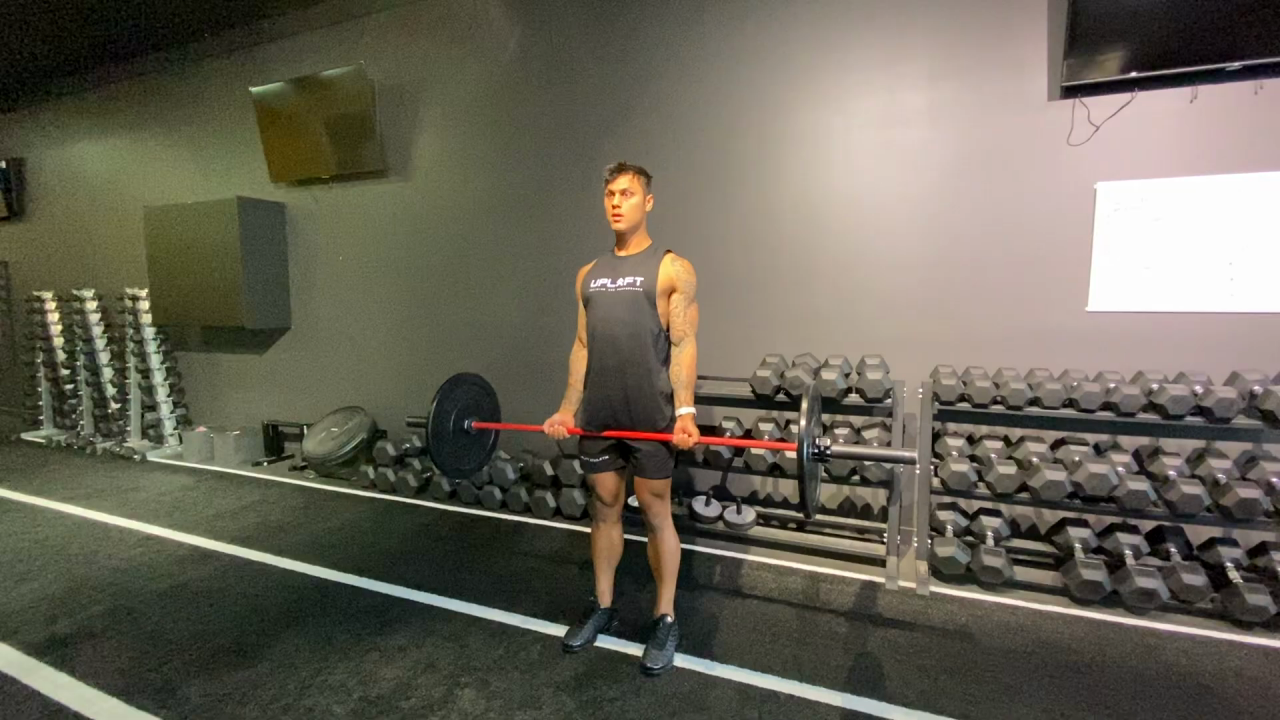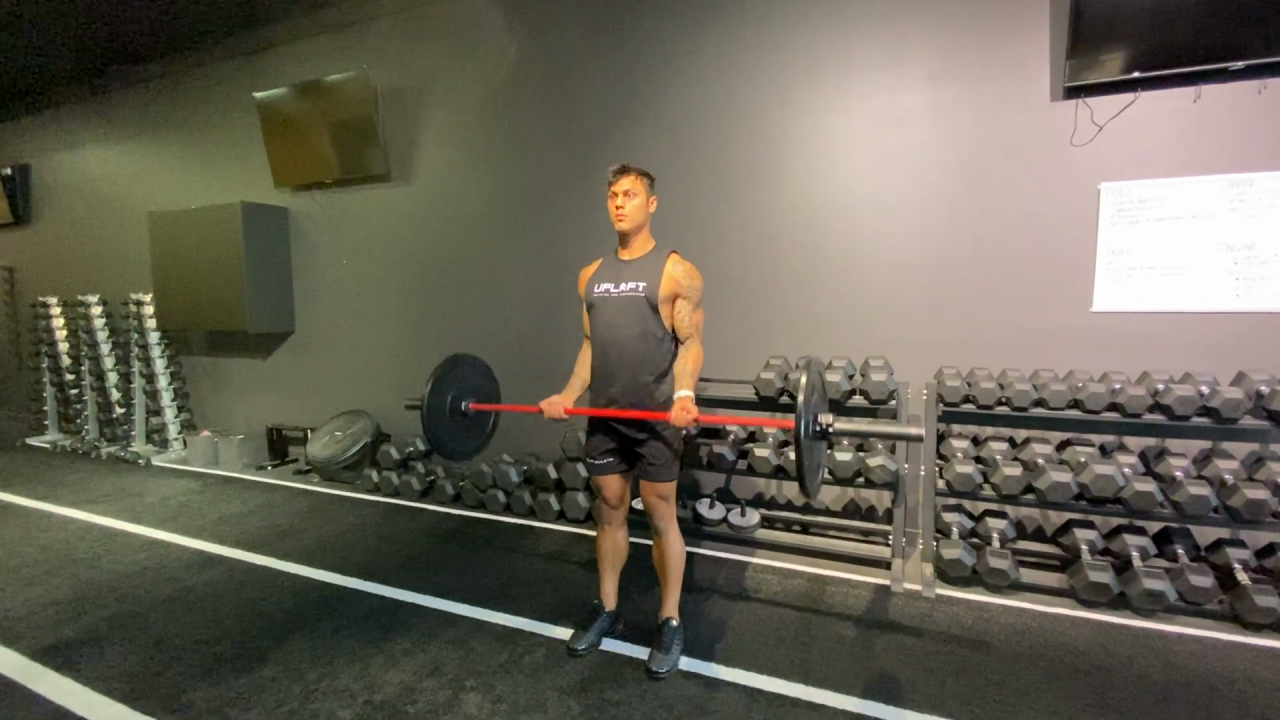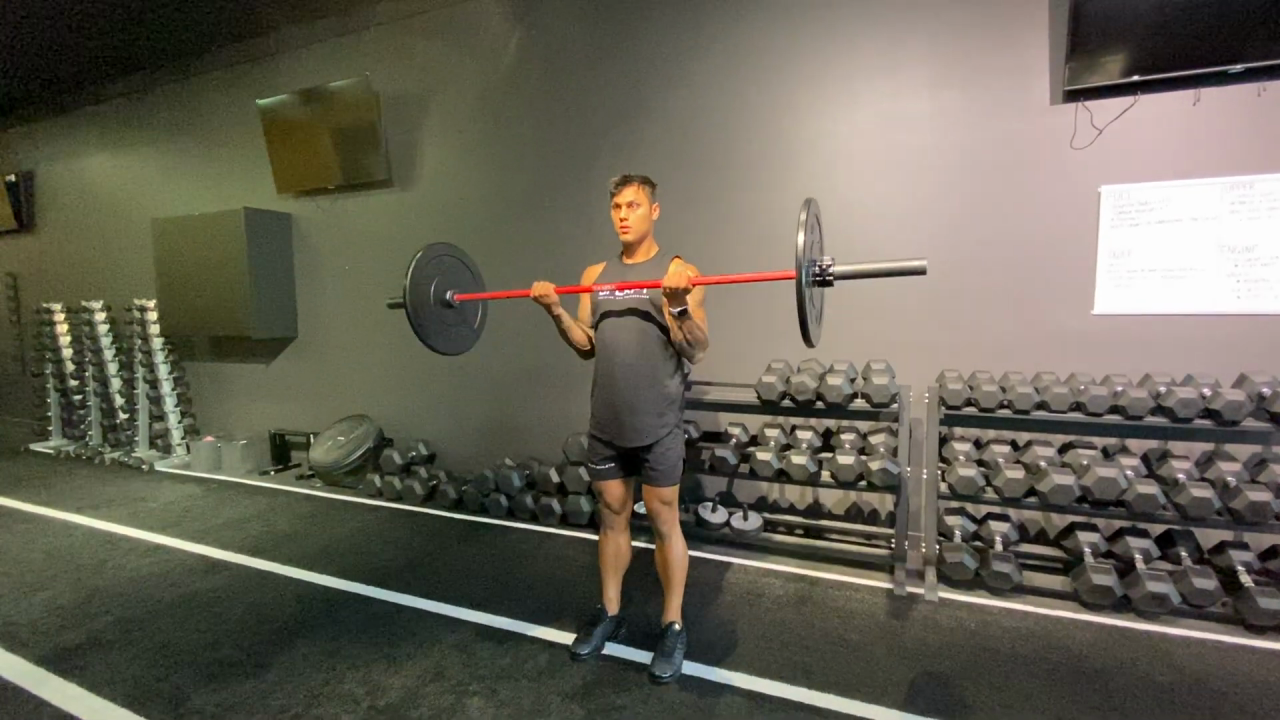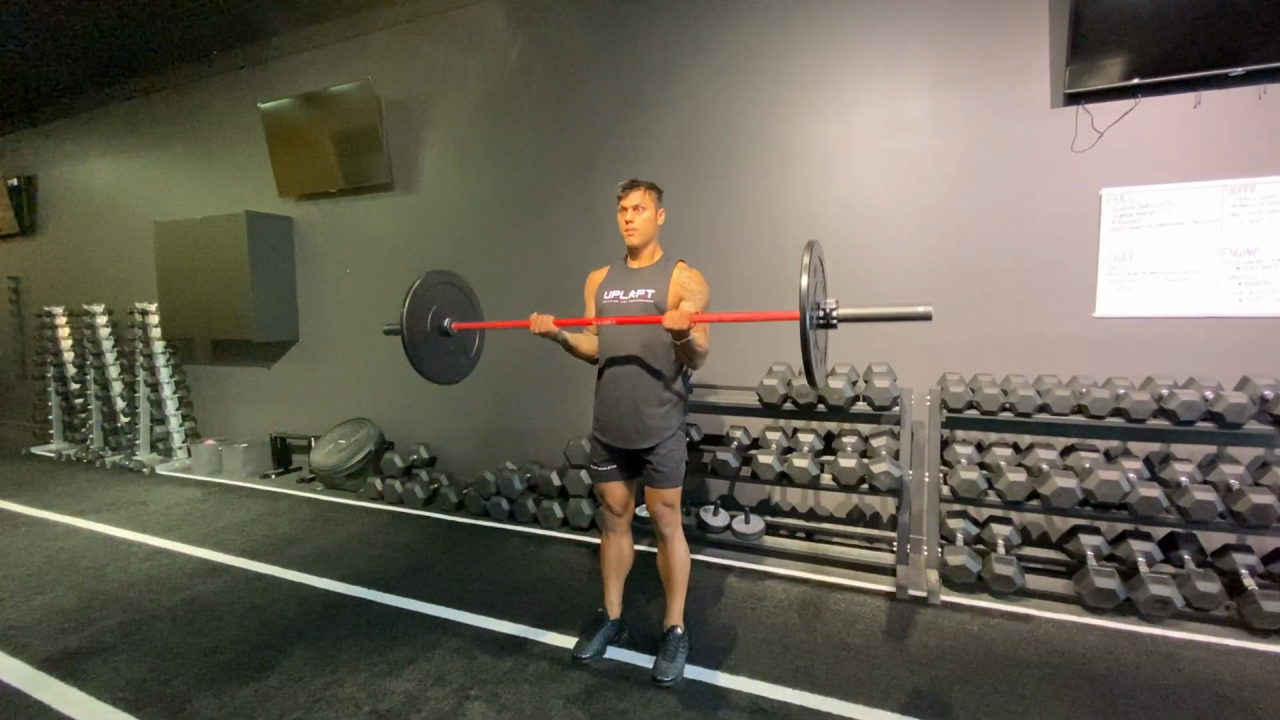
dt=0.7s
person 1, frame 1
left shoulder: (673, 269)
right shoulder: (590, 274)
left elbow: (684, 345)
right elbow: (582, 345)
left wrist: (685, 410)
right wrist: (568, 406)
left hip: (650, 416)
right hip: (597, 415)
left knee: (656, 515)
right knee: (604, 510)
left ankle: (665, 619)
right ankle: (602, 606)
person 1, frame 2
left shoulder: (676, 271)
right shoulder: (591, 274)
left elbow: (690, 344)
left wrist: (684, 396)
right wrist: (568, 394)
left hip: (656, 420)
right hip: (603, 418)
left knee: (661, 518)
right knee: (609, 513)
left ankle: (670, 622)
right ankle: (607, 610)
person 1, frame 3
left shoulder: (677, 271)
right shoulder: (594, 275)
left elbow: (696, 350)
right elbow: (587, 346)
left wrist: (679, 304)
right wrist: (555, 311)
left hip: (657, 422)
right hip: (606, 421)
left knee: (664, 522)
right knee: (611, 516)
left ankle: (673, 626)
right ankle: (609, 613)
person 1, frame 4
left shoulder: (684, 278)
right shoulder: (599, 280)
left elbow: (697, 358)
right elbow: (595, 348)
left wrist: (684, 333)
right wrist: (559, 333)
left hip: (660, 425)
right hip: (609, 424)
left knee: (666, 524)
right knee: (613, 519)
left ankle: (675, 630)
right ankle: (611, 616)
